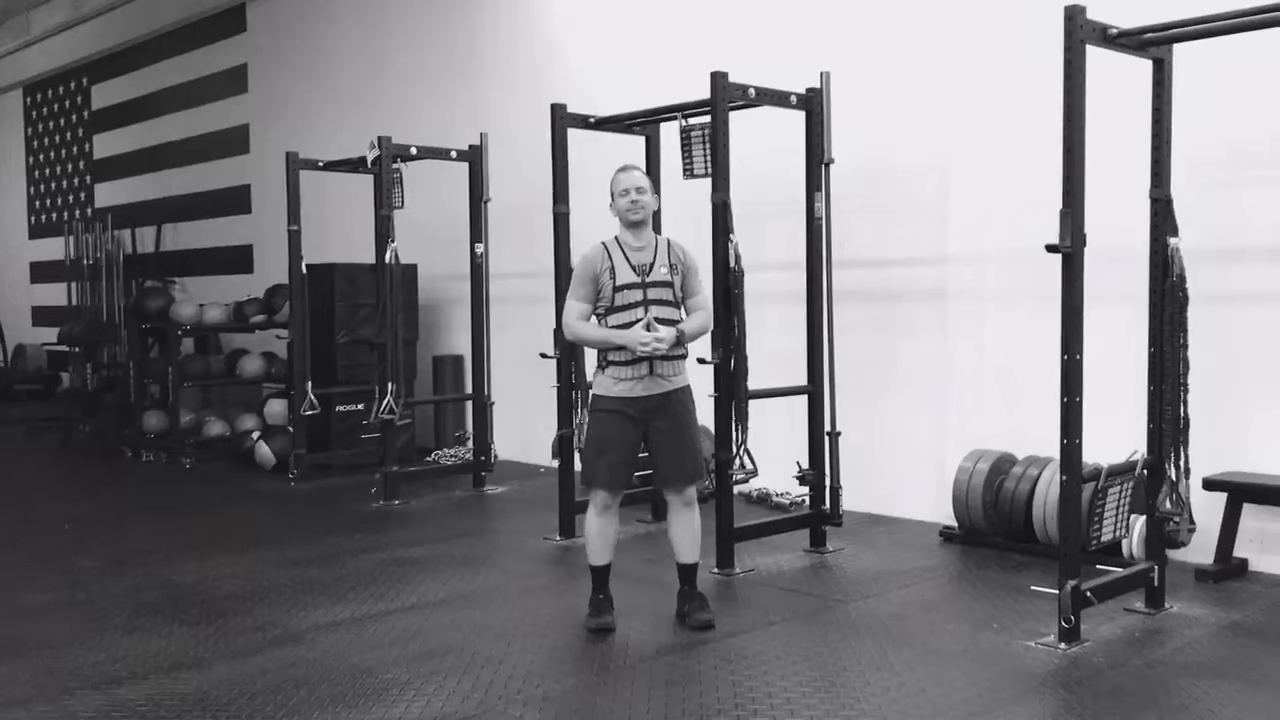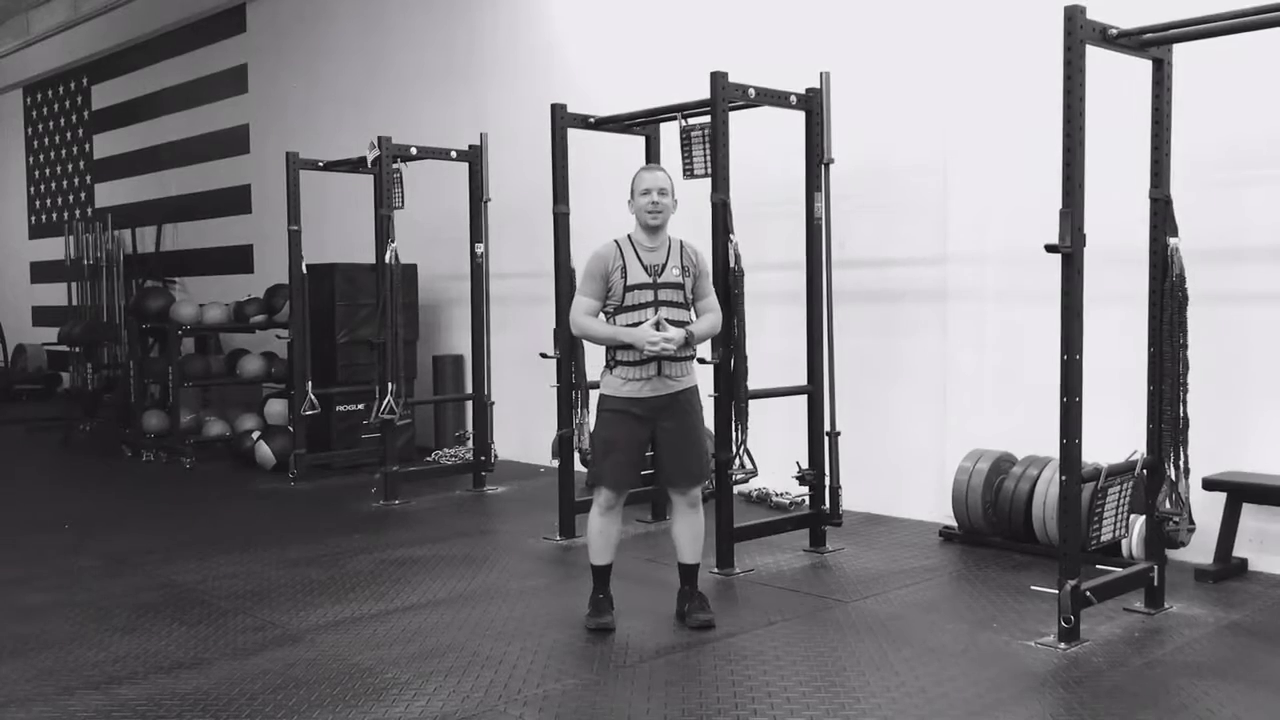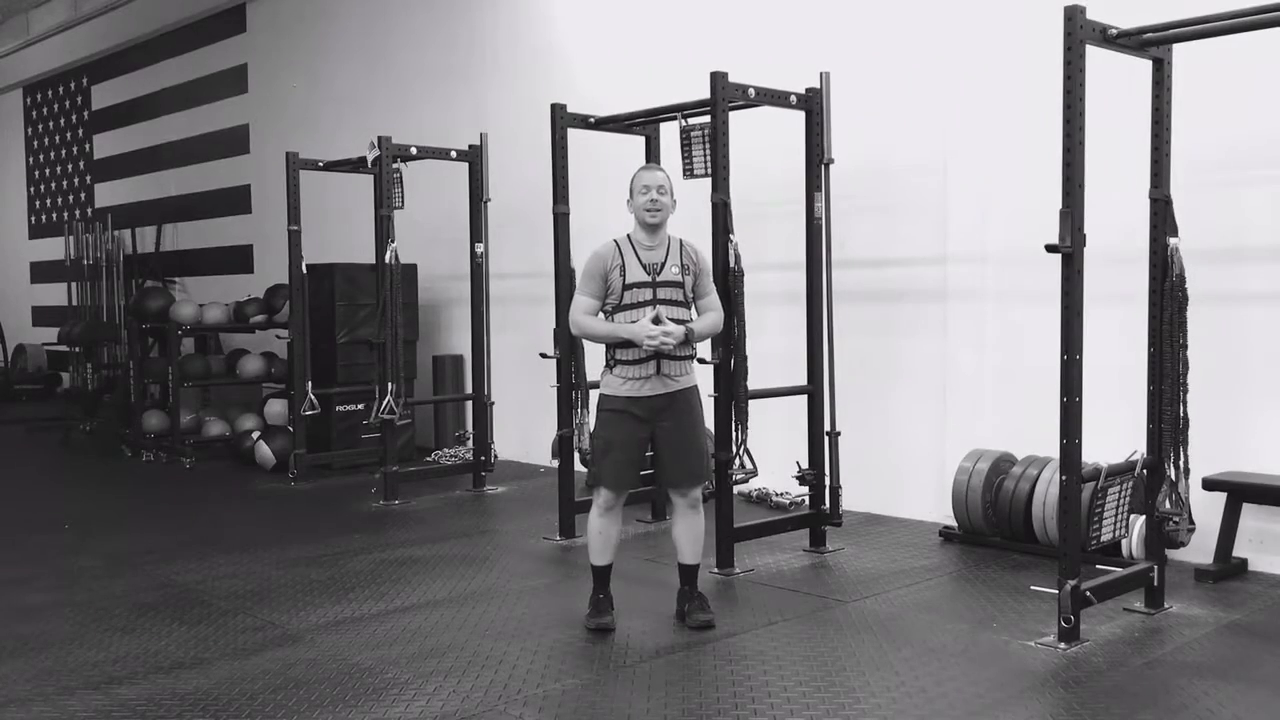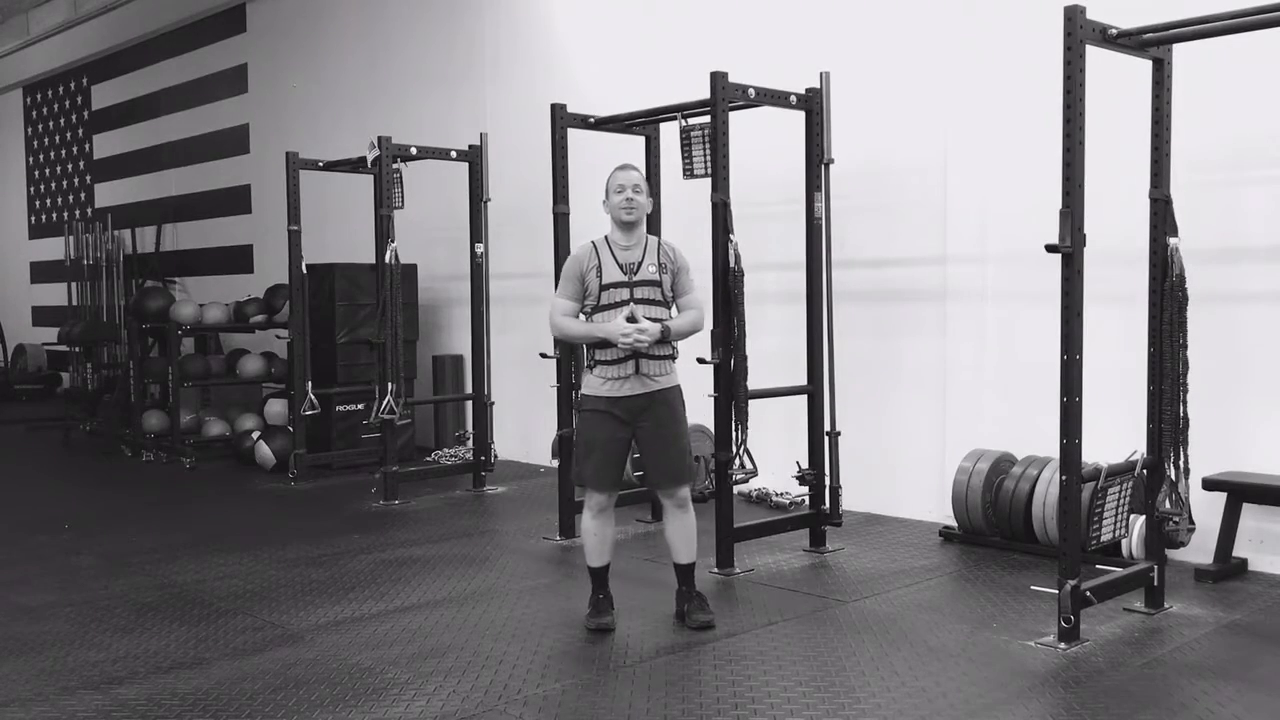
dt=0.5s
person 1, frame 1
left shoulder: (679, 255)
right shoulder: (594, 259)
left elbow: (704, 315)
right elbow: (572, 325)
left wrist: (675, 334)
right wrist: (624, 337)
left hip: (671, 392)
right hip: (615, 396)
left knee: (684, 493)
right knee: (603, 497)
left ankle: (689, 593)
right ankle: (600, 596)
person 1, frame 2
left shoulder: (692, 257)
right shoulder: (606, 257)
left elbow: (713, 316)
right elbow: (579, 321)
left wrist: (685, 336)
right wrist: (632, 335)
left hip: (679, 392)
right hip: (622, 395)
left knee: (688, 493)
right knee: (607, 495)
left ankle: (690, 593)
right ankle: (600, 595)
person 1, frame 3
left shoulder: (691, 256)
right shoulder: (605, 257)
left elbow: (715, 316)
right elbow: (578, 321)
left wrist: (684, 332)
right wrist: (630, 331)
left hip: (679, 392)
right hip: (622, 394)
left knee: (688, 494)
right knee: (607, 496)
left ankle: (689, 593)
right ankle: (600, 595)
person 1, frame 4
left shoulder: (670, 255)
right shoulder: (583, 258)
left elbow: (696, 315)
right elbow: (558, 323)
left wrist: (660, 330)
right wrist: (606, 330)
left hip: (660, 390)
right hip: (603, 394)
left knee: (677, 494)
right knee: (598, 498)
left ankle: (687, 593)
right ankle: (600, 595)
